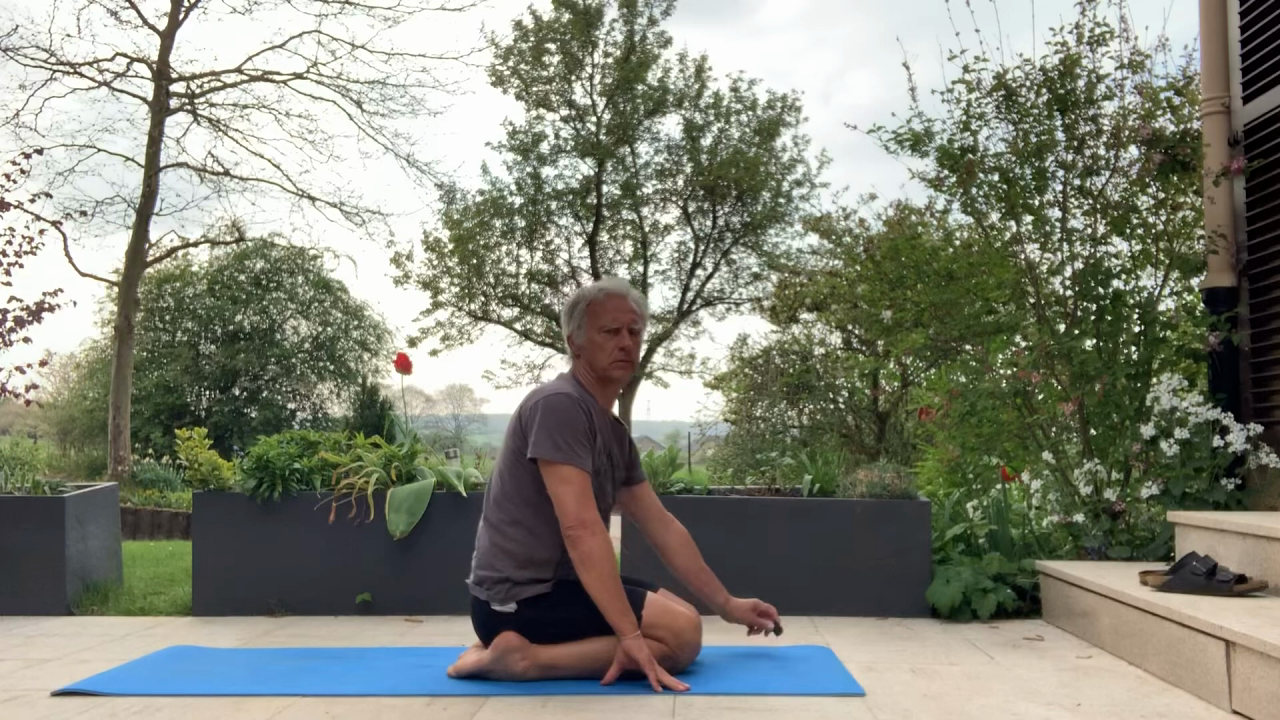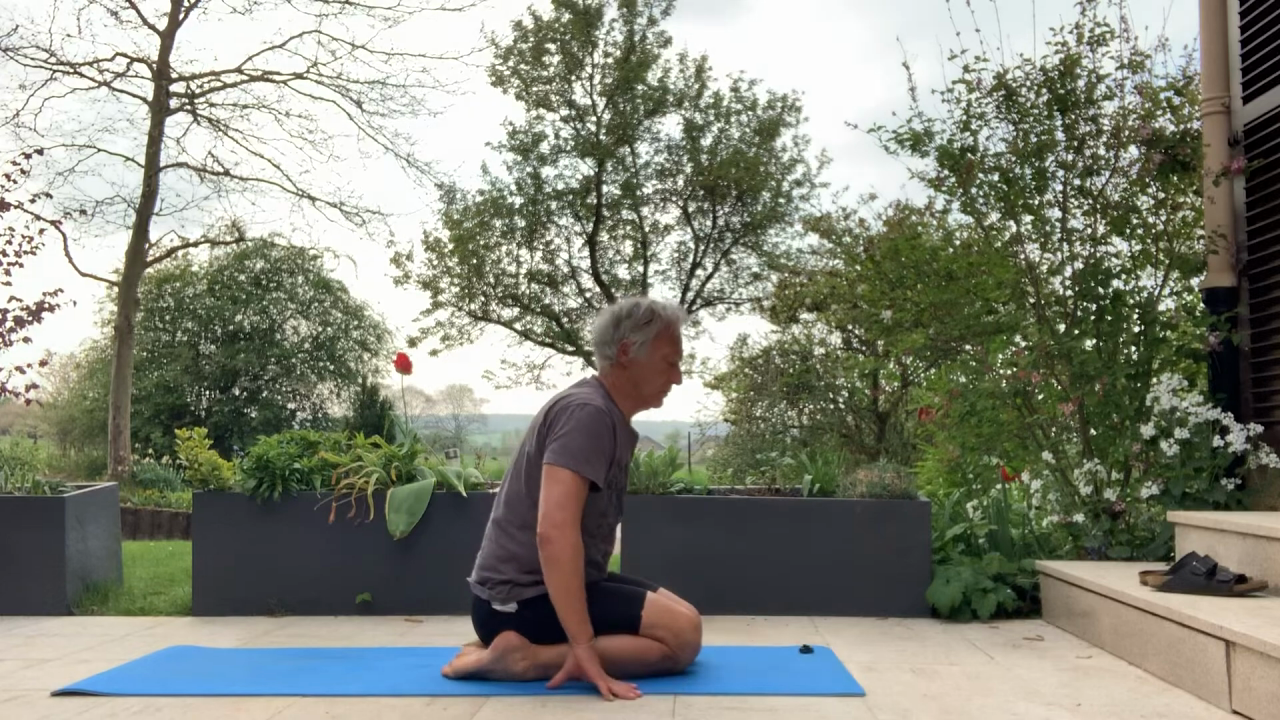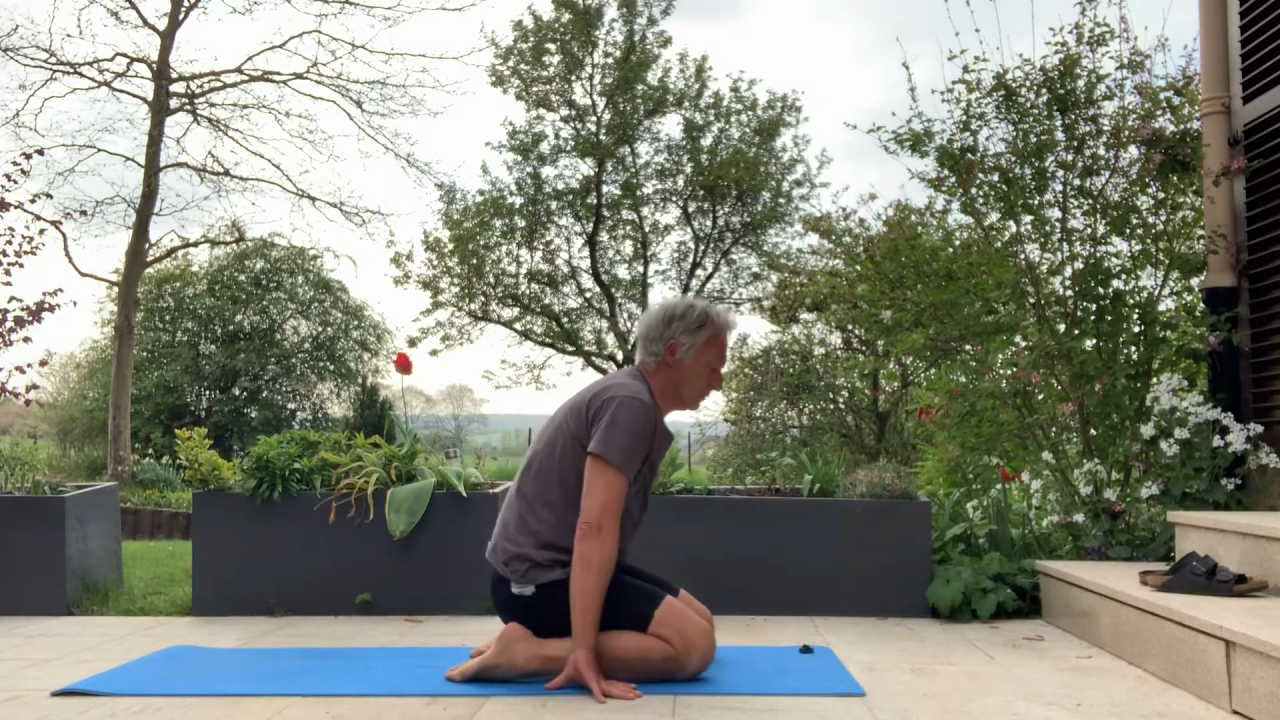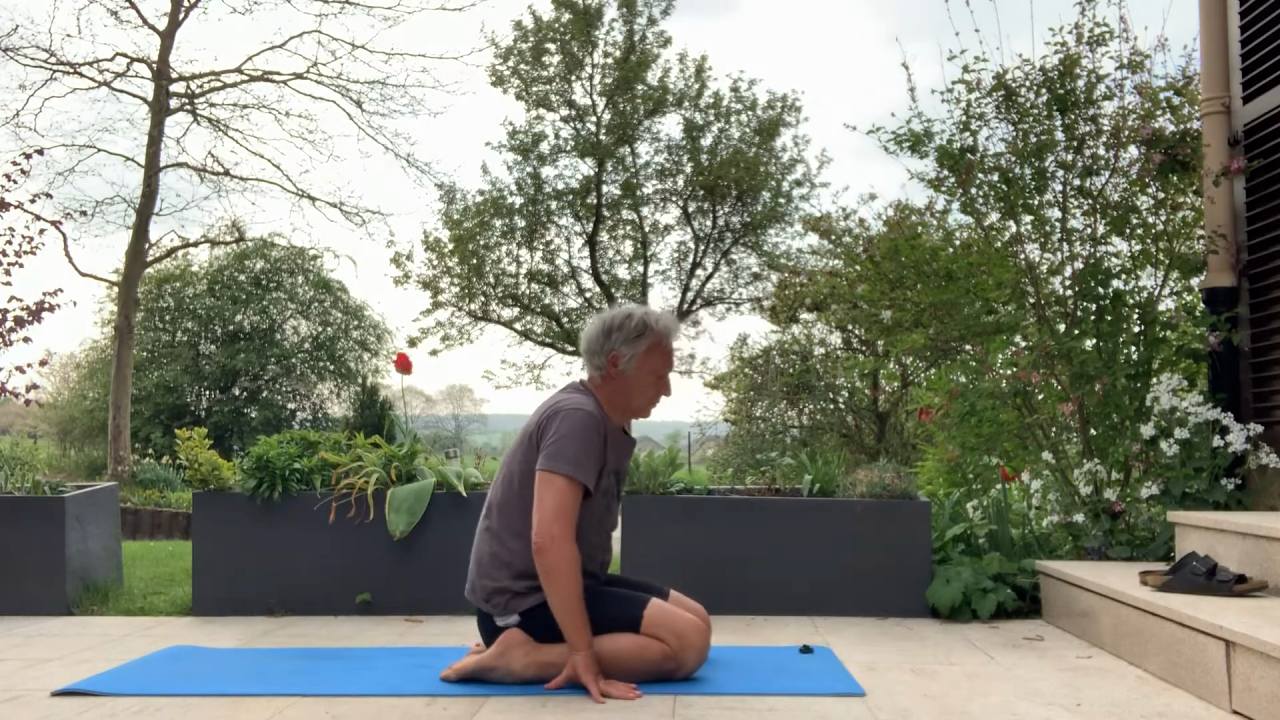
dt=0.7s
person 1, frame 1
left shoulder: (613, 431)
right shoulder: (559, 405)
left elbow: (661, 525)
right elbow: (580, 530)
left wrist: (726, 604)
right wrist: (629, 634)
left hip: (552, 583)
right hip: (519, 598)
left knee: (681, 615)
right knee: (680, 634)
left ankle: (533, 644)
right ankle: (522, 658)
person 1, frame 2
left shoulder: (609, 418)
right shoulder: (588, 412)
right elbow: (554, 532)
right wrist: (583, 646)
left hip: (548, 588)
right hip: (521, 599)
left knee: (684, 616)
right knee: (681, 635)
left ankle: (523, 645)
right ankle: (523, 656)
person 1, frame 3
left shoulder: (629, 397)
right shoulder: (629, 404)
right elbow: (594, 529)
right wrist: (584, 650)
left hip: (561, 569)
right hip: (538, 581)
left knee: (700, 622)
right knee: (693, 645)
left ankle: (534, 638)
right ankle: (526, 651)
person 1, frame 4
left shoulder: (603, 421)
right shoulder: (578, 417)
right elbow: (550, 541)
right wrist: (582, 651)
left hip: (554, 591)
right hip: (525, 604)
left knee: (695, 619)
right knee: (687, 642)
left ankle: (531, 644)
right ankle: (522, 657)
